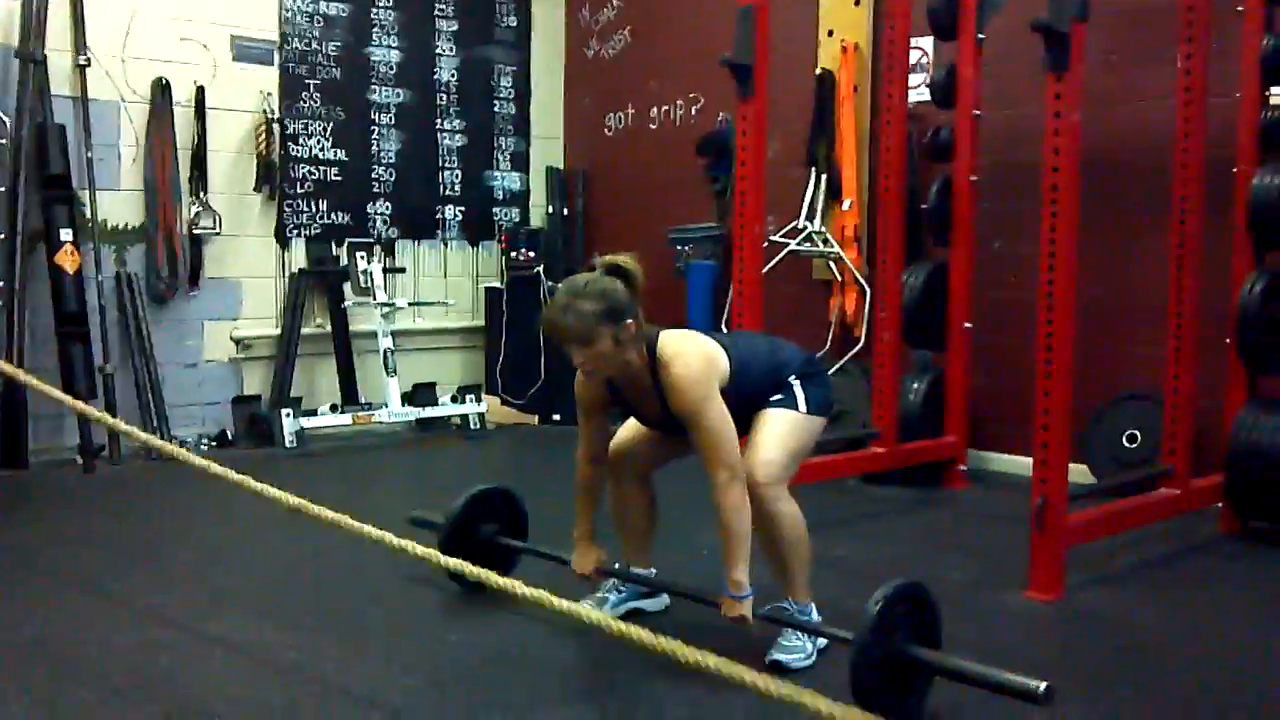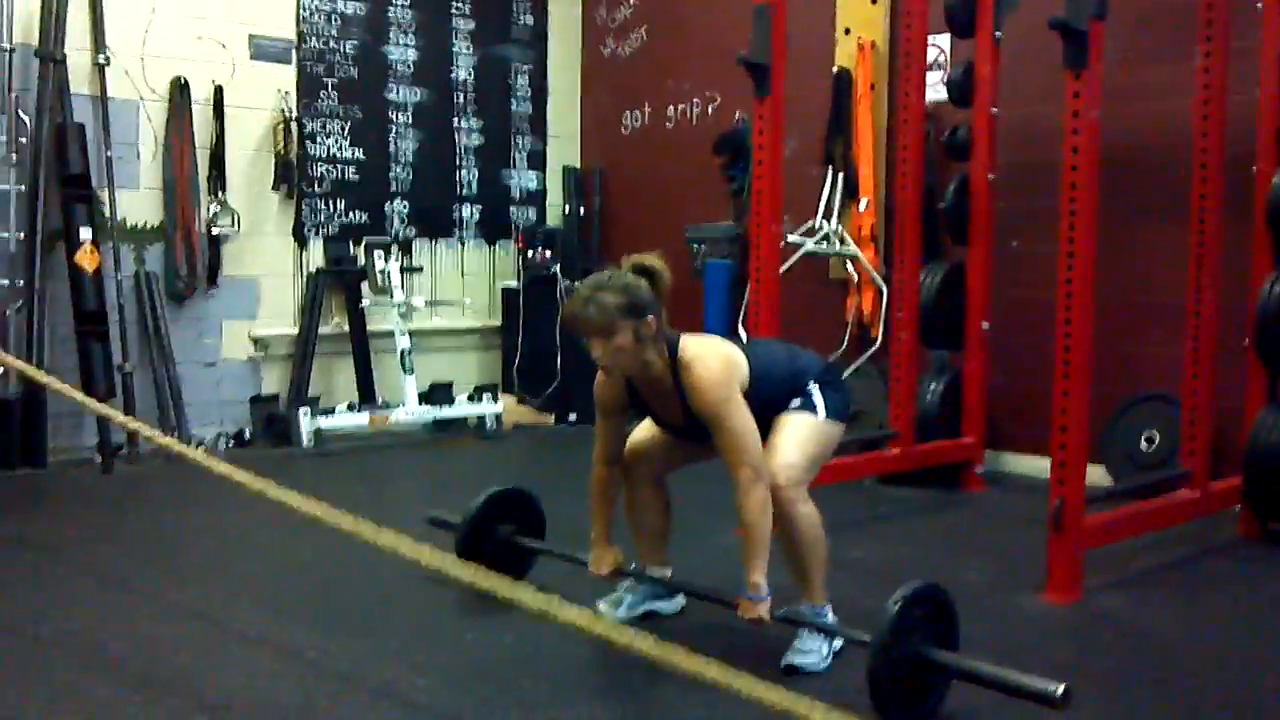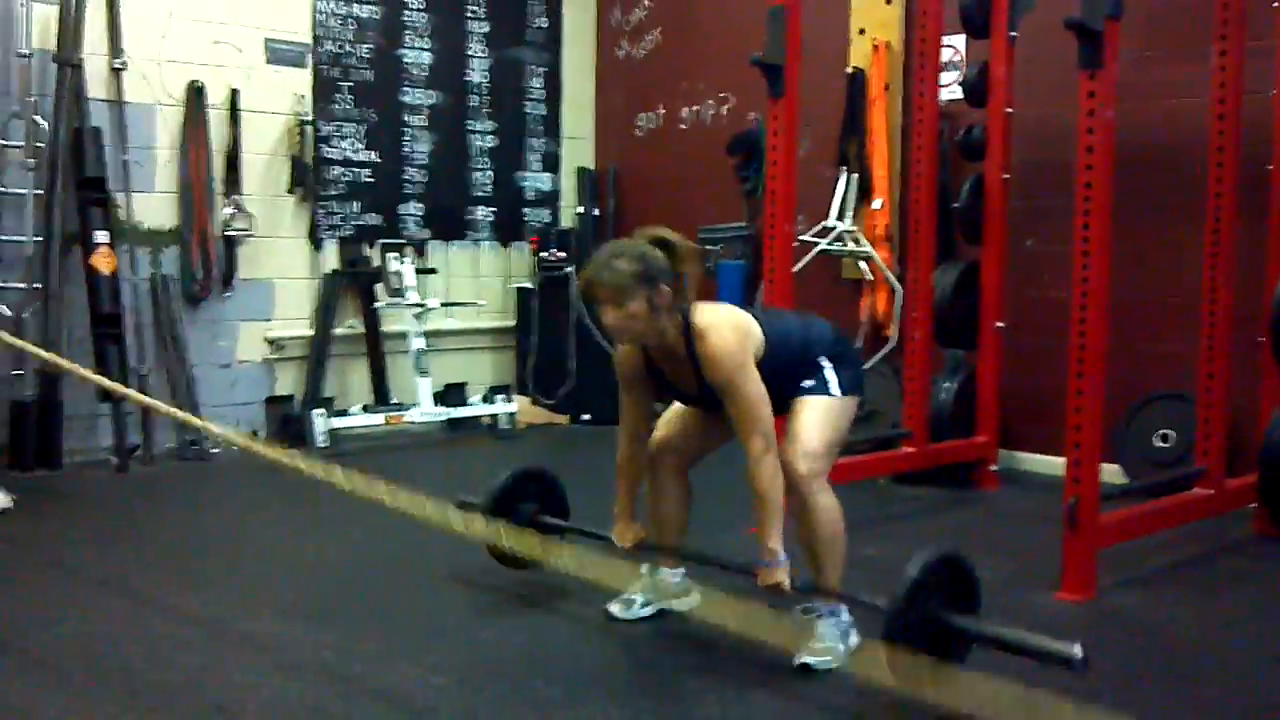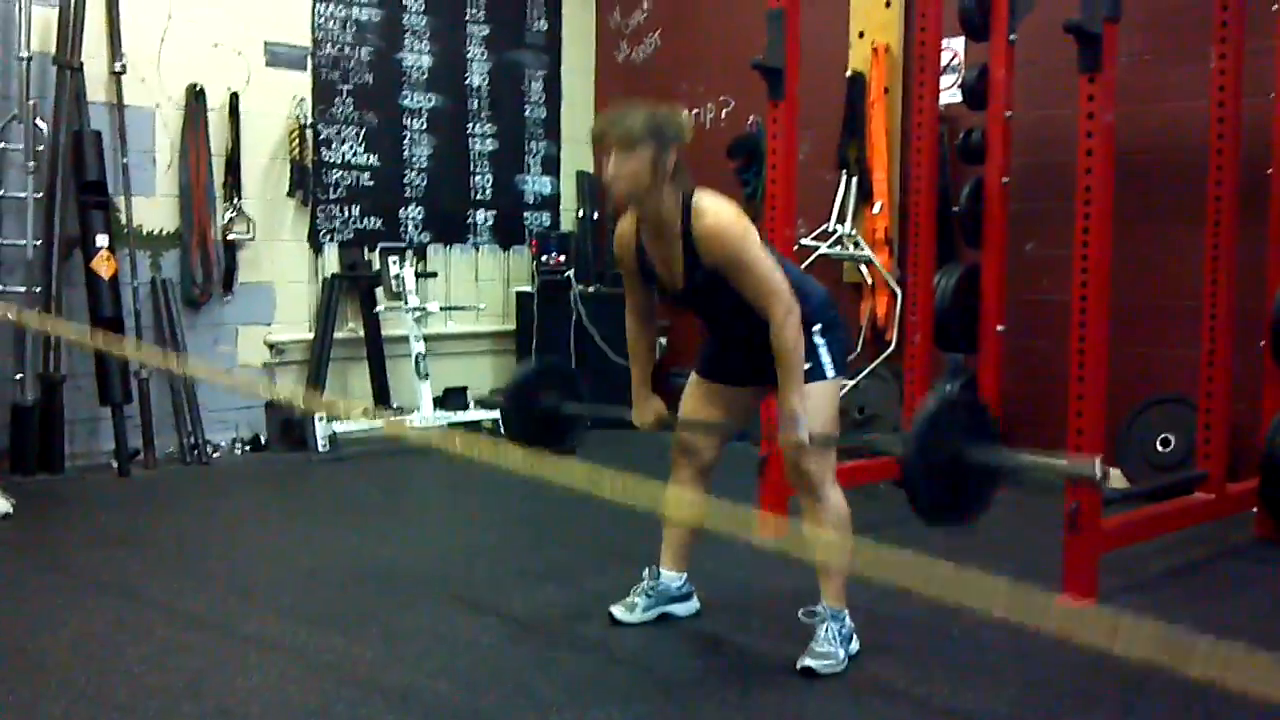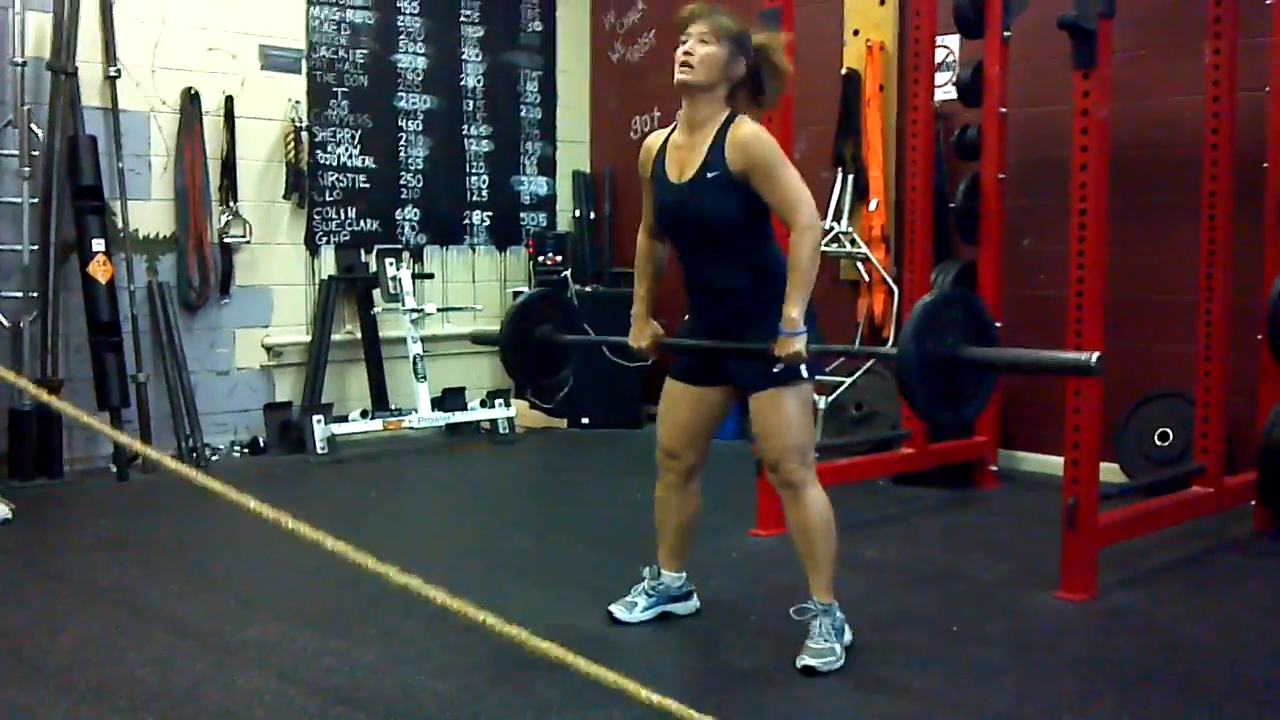
dt=0.3s
person 1, frame 1
left shoulder: (682, 370)
right shoulder: (593, 379)
left elbow: (727, 479)
right elbow: (591, 460)
left wrist: (738, 585)
right wrist: (584, 542)
left hip: (789, 382)
right hip: (732, 389)
left knee: (761, 479)
right knee: (623, 457)
left ankle: (802, 613)
right ankle: (640, 580)
person 1, frame 2
left shoulder: (704, 373)
right shoulder: (612, 380)
left elbow: (751, 480)
right elbow: (606, 462)
left wrist: (756, 586)
right wrist: (600, 542)
left hip: (808, 390)
right hip: (747, 397)
left knee: (782, 482)
right knee: (637, 458)
left ankle: (818, 616)
right ankle: (655, 581)
person 1, frame 3
left shoulder: (718, 342)
right shoulder: (633, 352)
left elbow: (761, 450)
right elbow: (634, 436)
left wrist: (773, 552)
right wrist: (625, 518)
left hip: (820, 363)
right hip: (754, 375)
left knee: (803, 471)
right knee: (666, 452)
left ankle: (834, 616)
right ankle: (668, 580)
person 1, frame 4
left shoulder: (714, 221)
right shoulder: (628, 234)
left elbow: (782, 308)
right elbow: (640, 315)
left wrist: (793, 407)
right wrist: (642, 394)
left hip: (806, 330)
right hip: (734, 341)
left knee: (810, 469)
right knee: (688, 453)
left ankle: (835, 621)
right ankle: (671, 583)
person 1, frame 5
left shoulder: (747, 138)
right shoulder: (657, 148)
left elbow: (807, 223)
right elbow: (651, 234)
left wrist: (791, 321)
right wrist: (642, 314)
left hip: (770, 325)
right hip: (705, 328)
left knee: (787, 467)
right knee: (675, 457)
left ankle: (826, 614)
right ankle: (671, 582)
